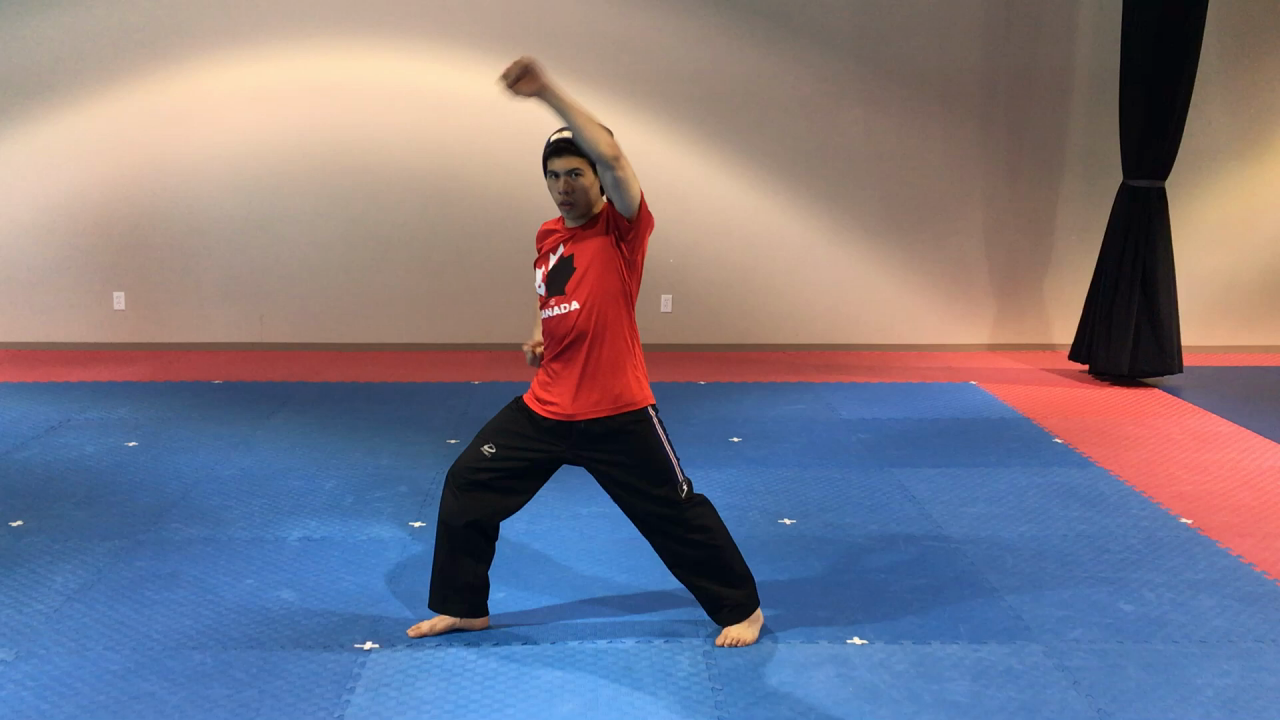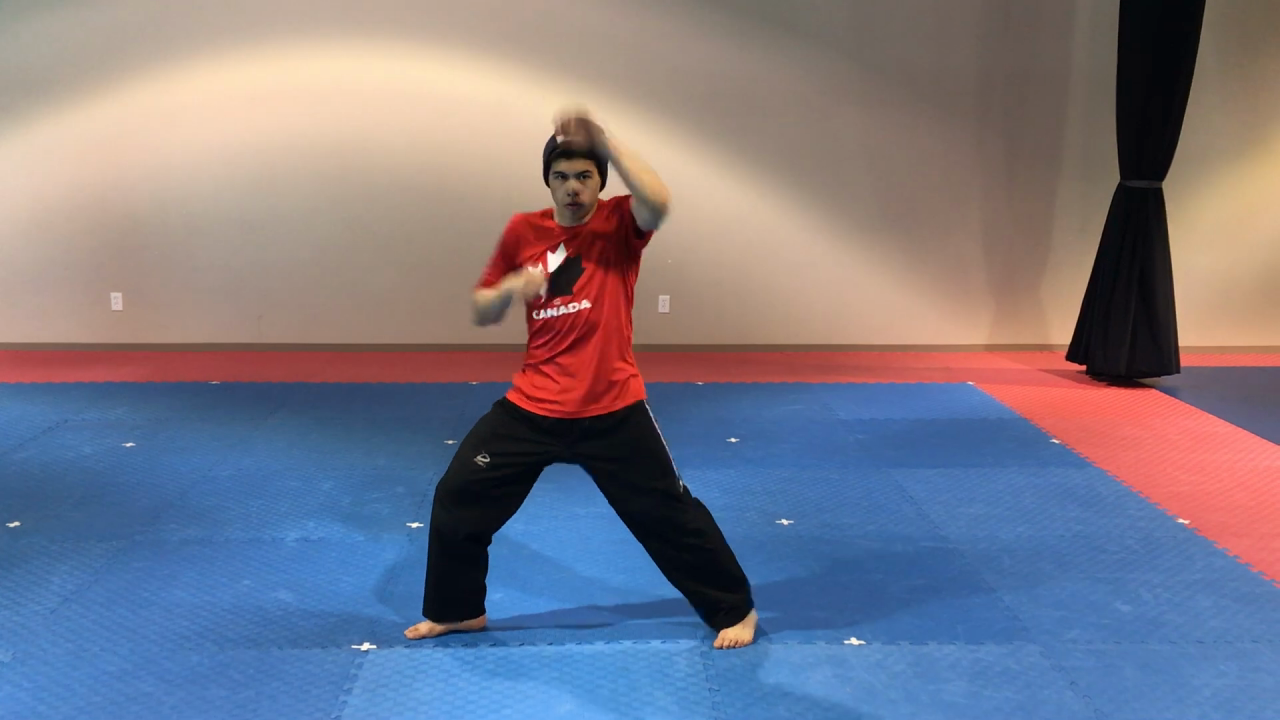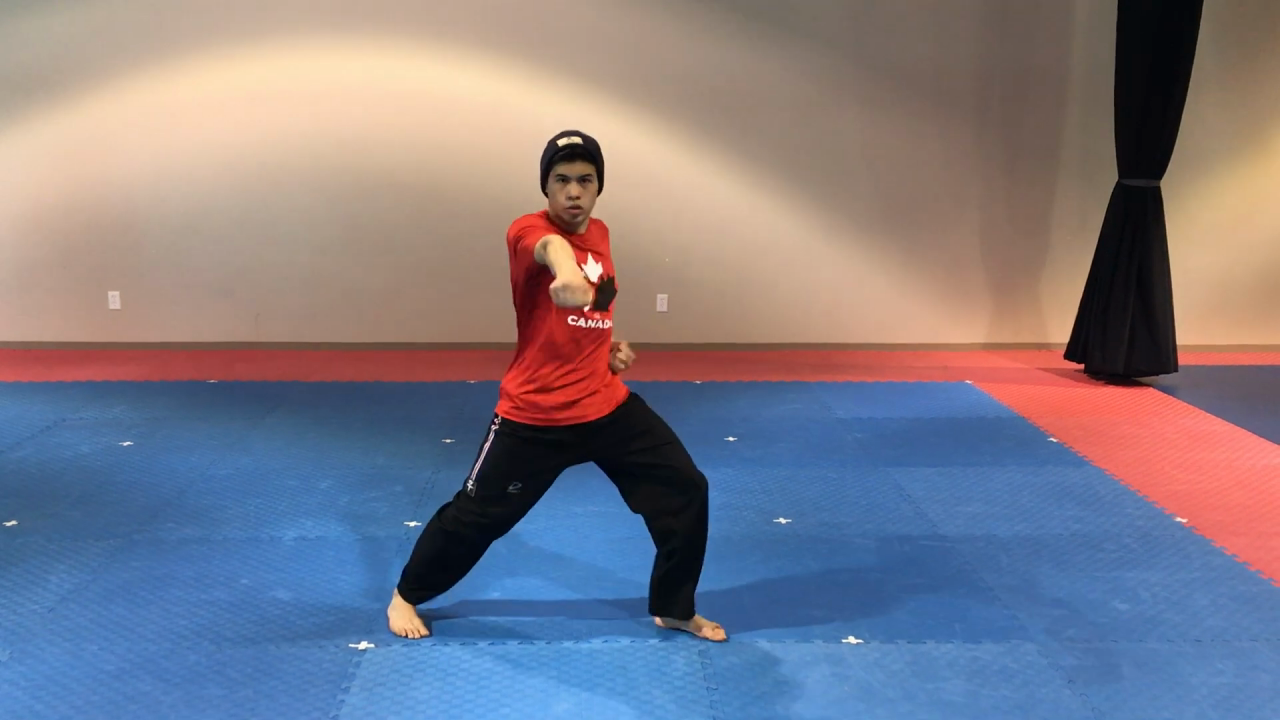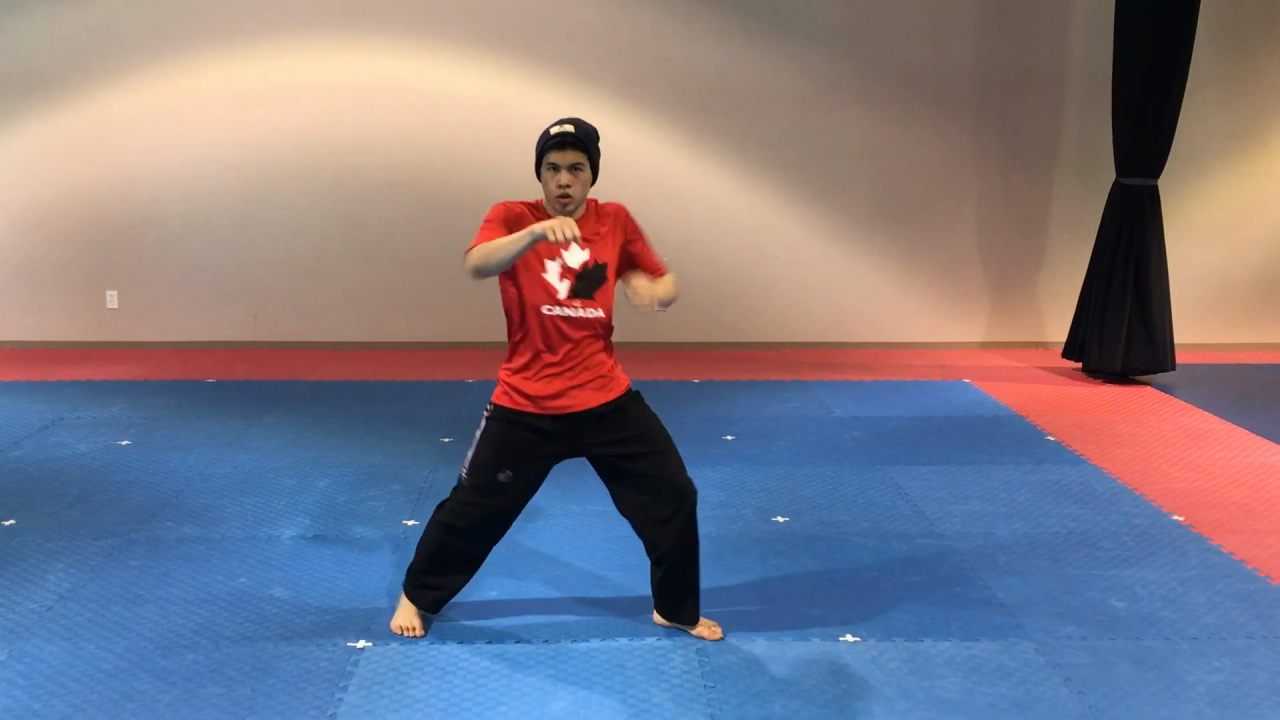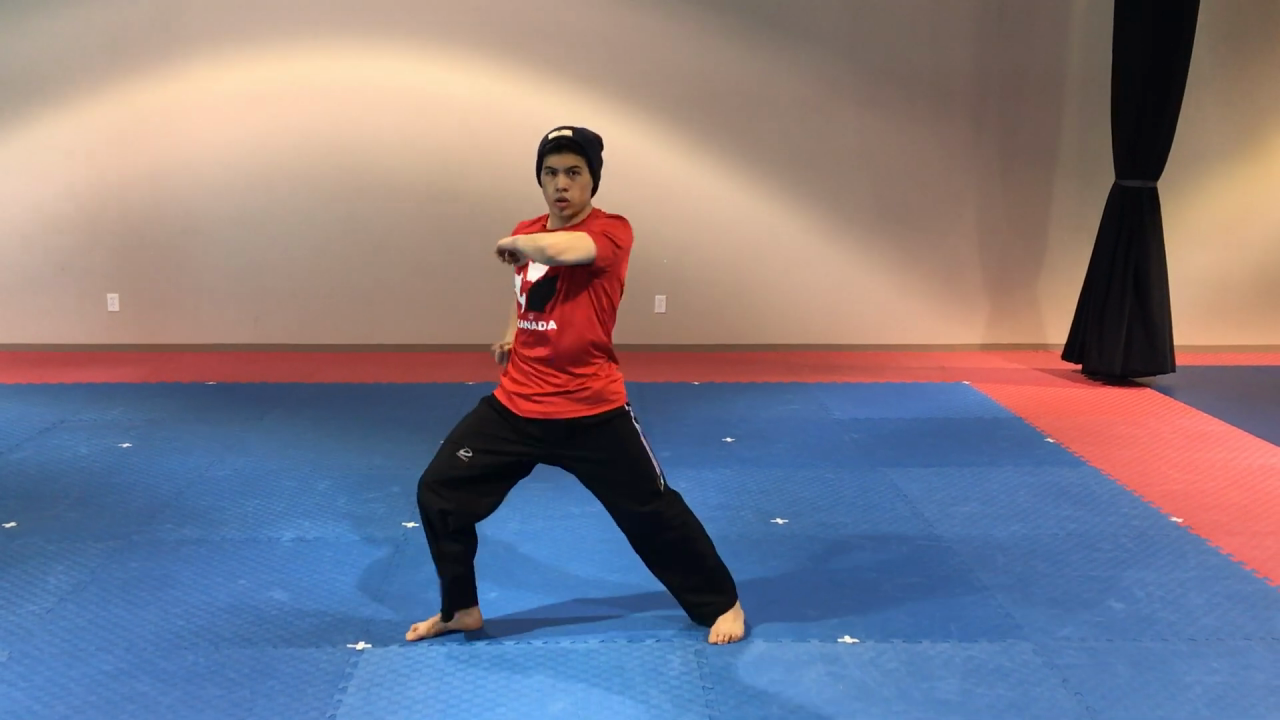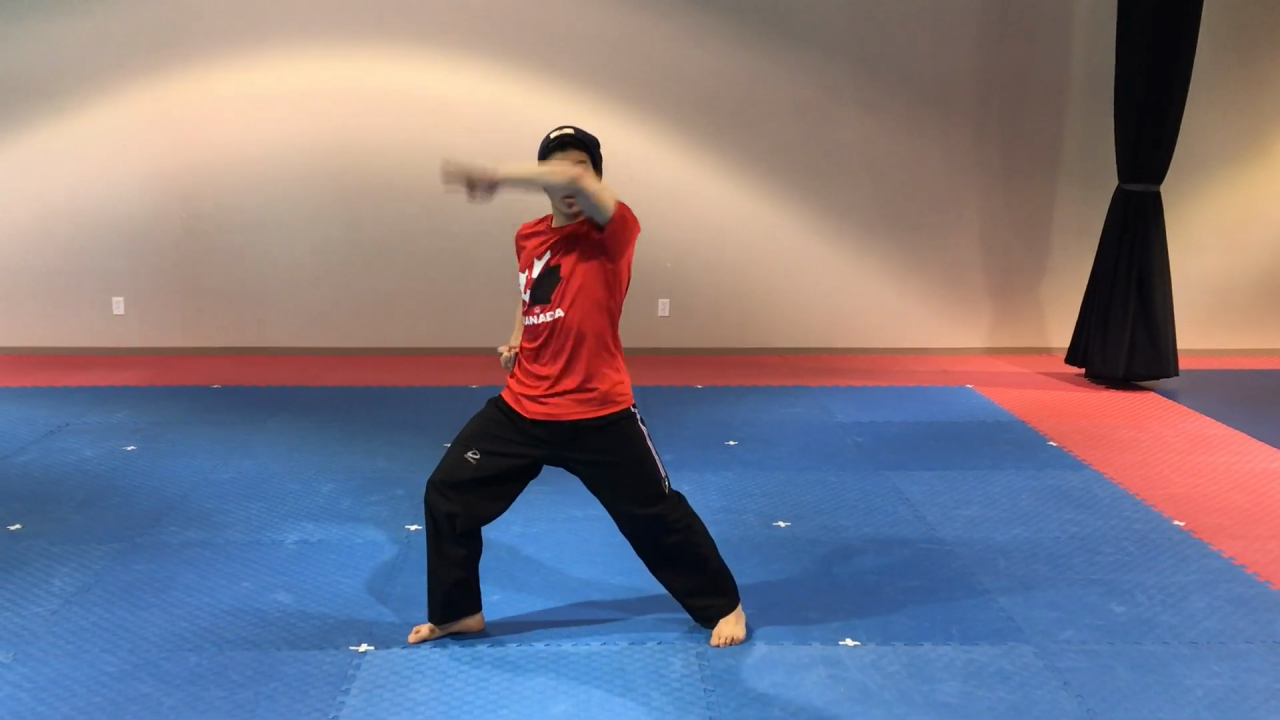
dt=0.3s
person 1, frame 1
left shoulder: (624, 225)
right shoulder: (547, 235)
left elbow: (611, 157)
left wrist: (549, 94)
right wrist: (538, 333)
left hip: (617, 413)
right hip: (545, 409)
left knee: (675, 514)
right knee: (466, 485)
left ankle: (742, 609)
right ankle: (461, 608)
person 1, frame 2
left shoulder: (621, 224)
right shoulder: (523, 230)
left elbow: (659, 200)
right elbow: (482, 310)
left wrist: (597, 136)
right wrist: (511, 287)
left hip: (612, 409)
right hip: (531, 407)
left knee: (668, 512)
right knee: (457, 494)
left ankle: (736, 610)
right ankle: (455, 610)
person 1, frame 3
left shoulder: (600, 233)
right shoulder: (528, 229)
right elbow: (553, 247)
left wrist: (616, 344)
right wrist: (566, 270)
left hip: (608, 405)
right hip: (534, 416)
left knee: (685, 489)
right knee: (478, 513)
left ankle: (673, 606)
right ankle: (408, 595)
person 1, frame 4
left shoulder: (616, 219)
right shoulder: (512, 216)
left elbow: (665, 283)
right elbow: (478, 265)
left wrist: (651, 289)
right wrist: (537, 232)
left hip: (607, 398)
right hip: (526, 405)
left knee: (672, 494)
right knee: (475, 507)
left ankle: (677, 608)
right ankle: (417, 596)
person 1, frame 5
left shoulder: (613, 232)
right shoulder: (530, 233)
left elbow: (559, 249)
left wrist: (516, 243)
right wrist: (512, 335)
left hip: (593, 413)
right hip: (515, 406)
left knee: (651, 511)
right knee: (439, 490)
left ankle: (722, 603)
right ankle: (459, 608)
person 1, frame 6
left shoulder: (616, 226)
right shoulder: (528, 235)
left elbow: (574, 182)
left wrist: (494, 176)
right wrist: (516, 341)
left hip: (599, 414)
right hip: (521, 408)
left knee: (655, 514)
right knee: (447, 493)
left ankle: (723, 606)
right ankle: (457, 611)
